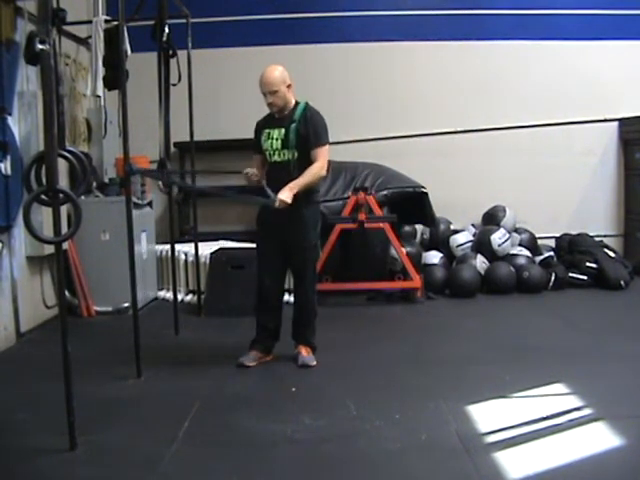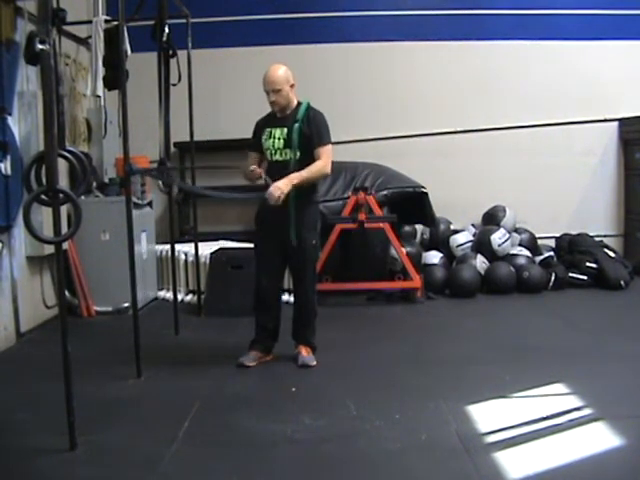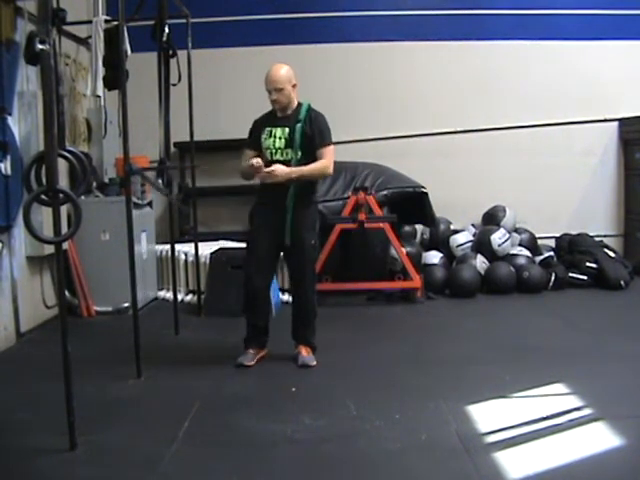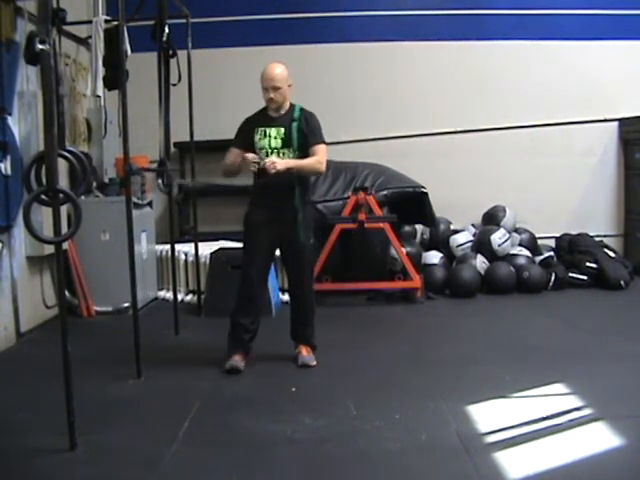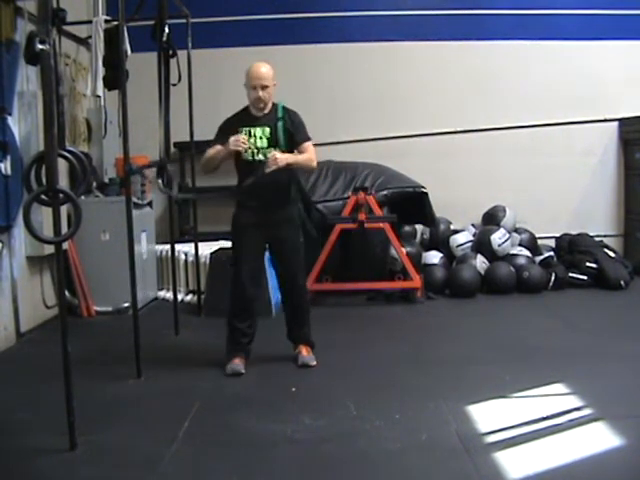
dt=0.2s
person 1, frame 1
left shoulder: (310, 118)
right shoulder: (263, 125)
left elbow: (320, 167)
left wrist: (291, 189)
right wrist: (254, 176)
left hip: (302, 212)
right hip: (270, 213)
left knee: (304, 281)
right knee: (267, 282)
left ankle: (305, 344)
right ankle: (263, 345)
person 1, frame 2
left shoulder: (312, 119)
right shoulder: (263, 125)
left elbow: (324, 165)
right elbow: (254, 164)
left wrist: (289, 181)
right wrist: (253, 172)
left hip: (302, 212)
right hip: (269, 212)
left knee: (304, 281)
right knee: (265, 282)
left ankle: (305, 344)
right ankle: (262, 345)
person 1, frame 3
left shoulder: (313, 120)
right shoulder: (261, 124)
left elbow: (327, 165)
right elbow: (244, 169)
left wrist: (289, 172)
right wrist: (252, 166)
left hip: (300, 212)
right hip: (266, 212)
left knee: (303, 282)
right knee: (255, 279)
left ankle: (304, 344)
right ankle: (256, 343)
person 1, frame 4
left shoulder: (305, 119)
right shoulder: (251, 124)
left elbow: (320, 163)
right elbow: (227, 167)
left wrist: (286, 163)
right wrist: (242, 161)
left hip: (295, 212)
right hip: (260, 213)
left knee: (301, 282)
right knee: (251, 281)
left ankle: (304, 344)
right ankle: (239, 349)
person 1, frame 5
left shoulder: (289, 118)
right shoulder: (233, 123)
left elbow: (311, 159)
right elbow: (206, 166)
left wrist: (286, 158)
right wrist: (226, 149)
left hip: (284, 213)
right hip: (248, 215)
left knee: (294, 282)
right knee: (243, 284)
left ankle: (302, 344)
right ankle: (238, 351)
